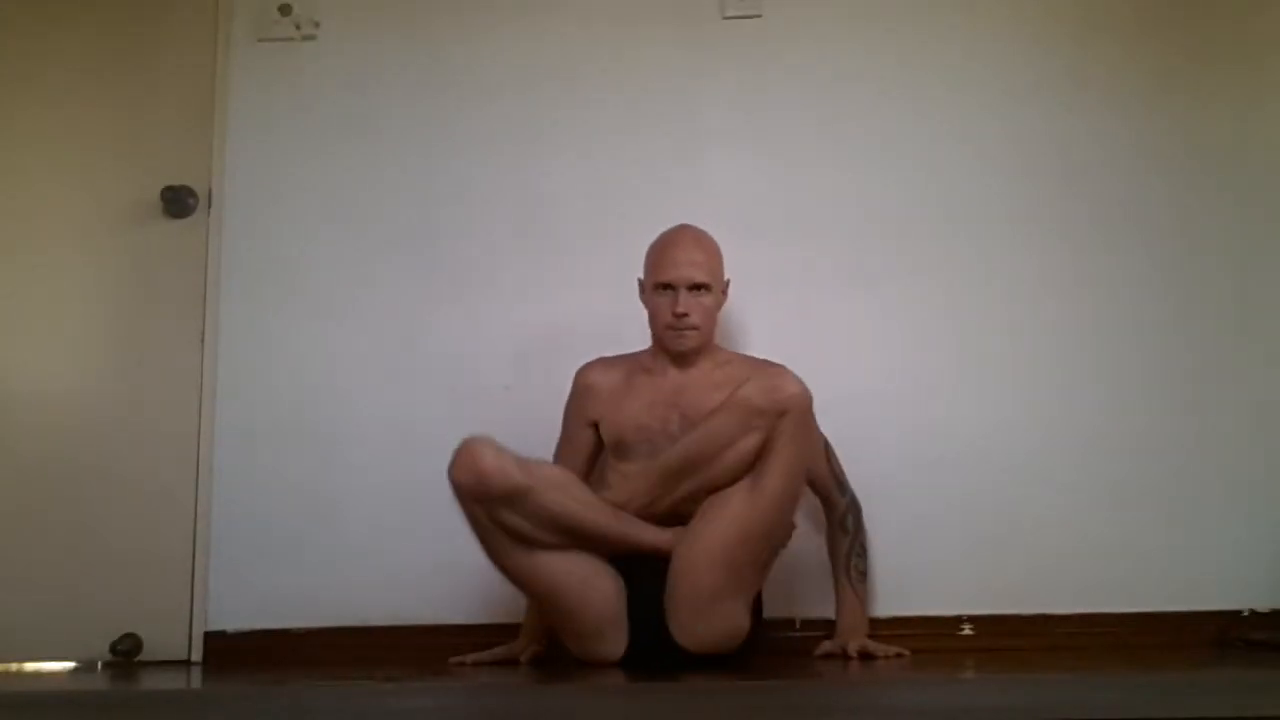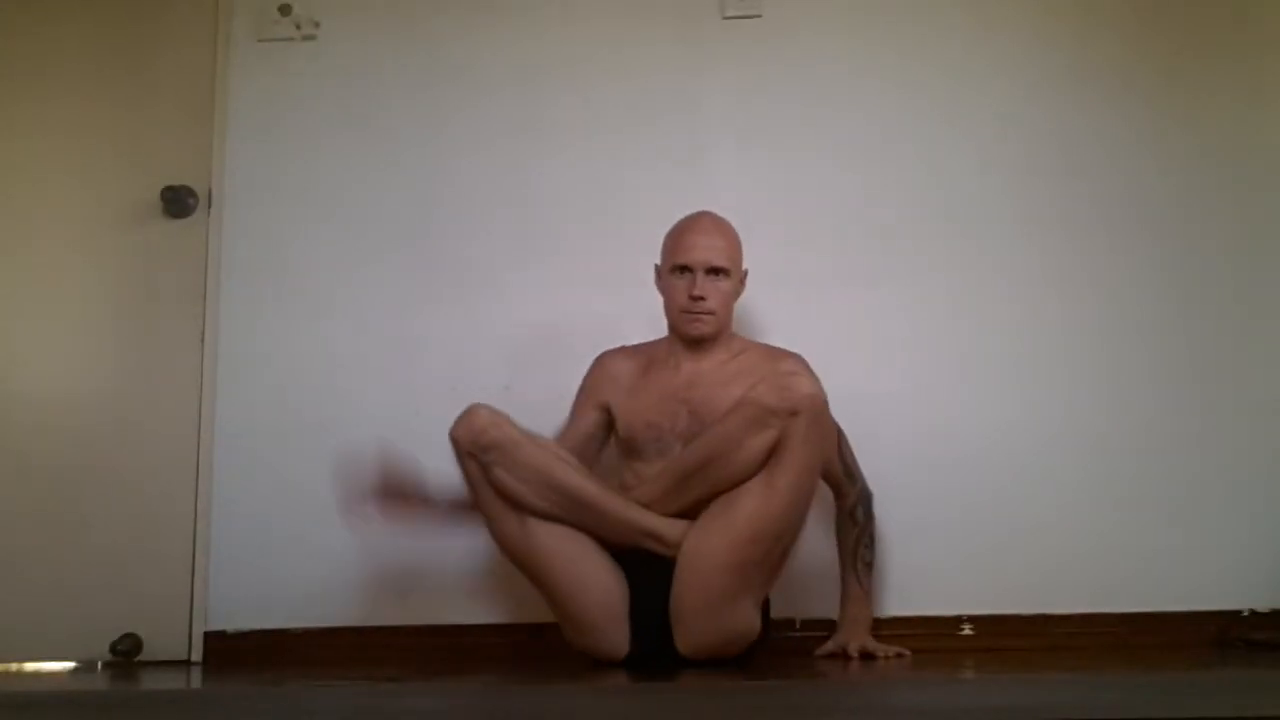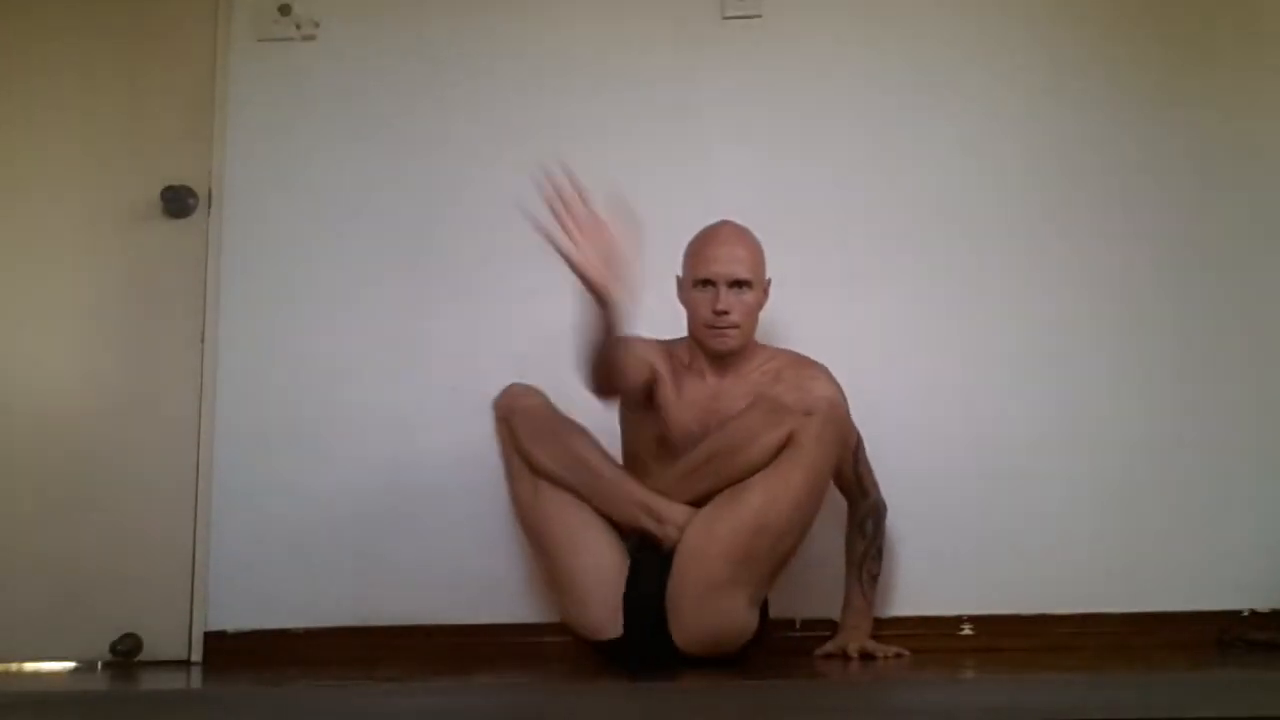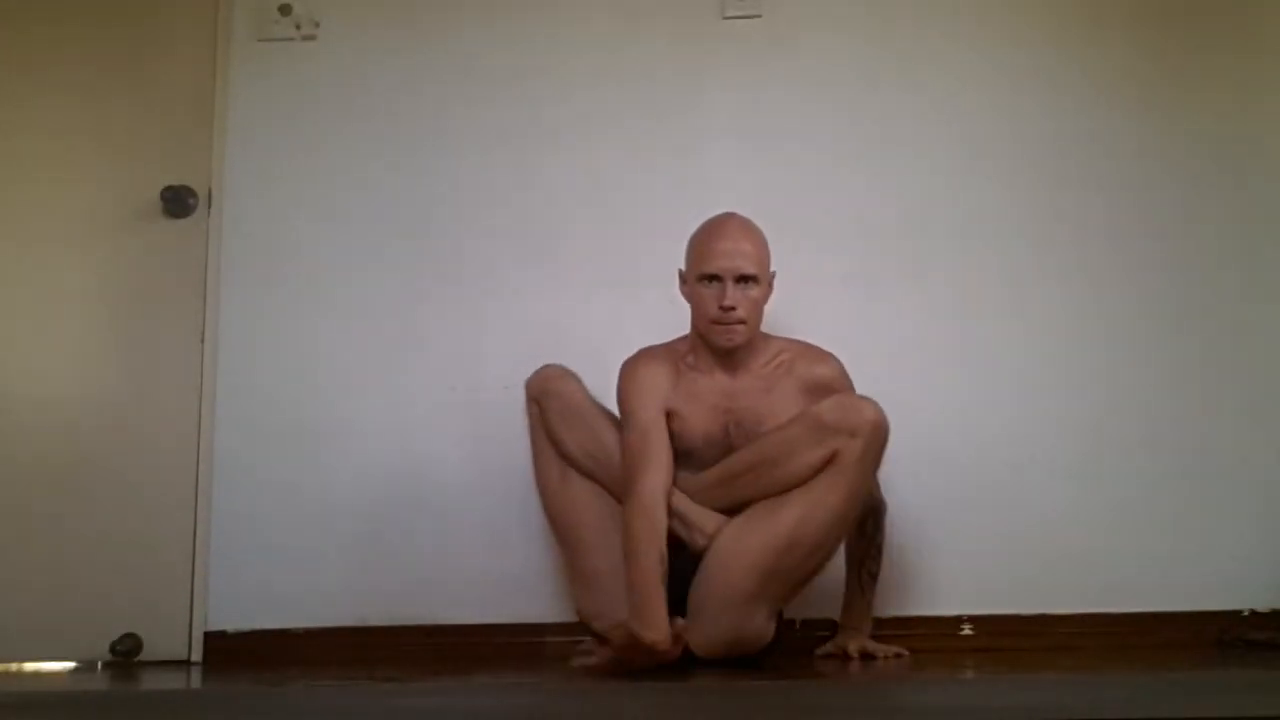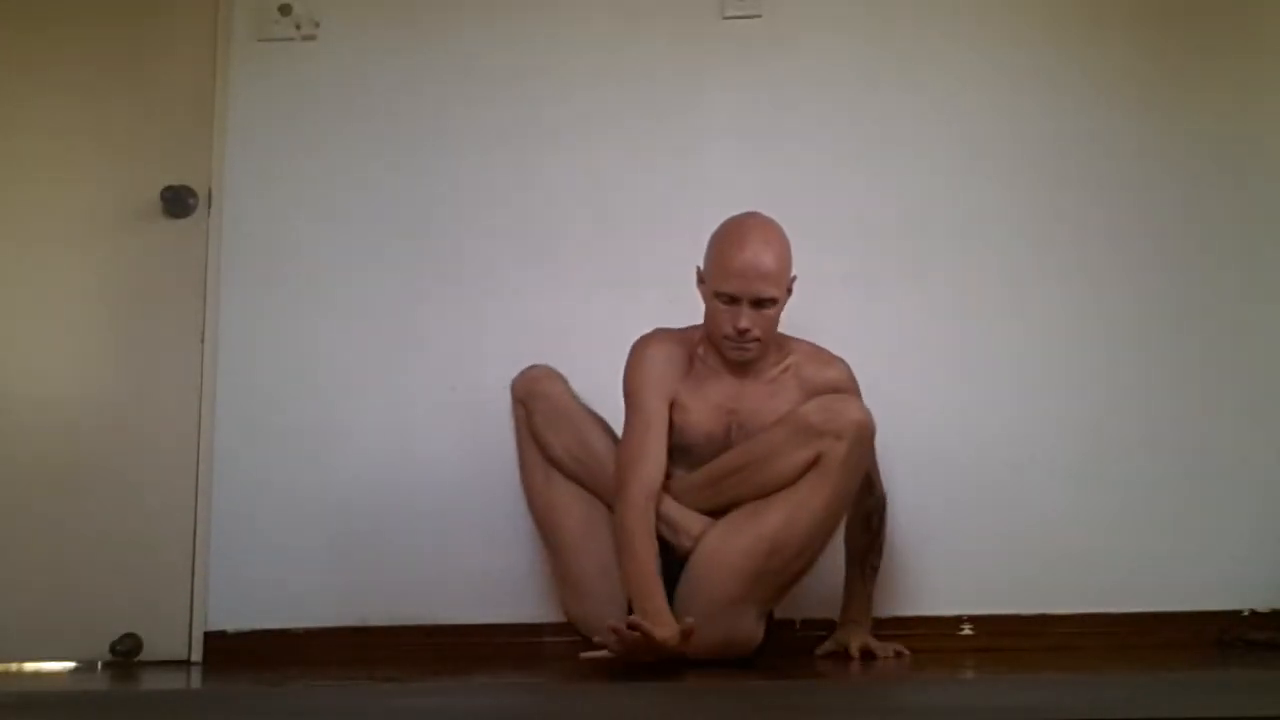
dt=0.3s
person 1, frame 1
left shoulder: (764, 384)
right shoulder: (598, 383)
left elbow: (839, 499)
right elbow: (560, 499)
left wrist: (851, 627)
right wrist: (532, 632)
left hip: (708, 617)
right hip: (607, 623)
left knee: (780, 398)
right knee: (476, 463)
person 1, frame 2
left shoulder: (778, 372)
right shoulder: (618, 372)
left elbow: (852, 492)
right elbow: (553, 484)
left wrist: (856, 623)
left hip: (710, 618)
right hip: (610, 616)
left knee: (798, 397)
right knee: (477, 427)
person 1, frame 3
left shoulder: (802, 381)
right shoulder: (651, 365)
left elbow: (867, 501)
right elbow: (609, 380)
left wrist: (856, 623)
right wrist: (605, 298)
left hip: (710, 614)
right hip: (614, 608)
left knee: (815, 404)
right knee: (518, 401)
right ankle: (662, 517)
person 1, frame 4
left shoulder: (814, 375)
right shoulder: (650, 372)
left elbow: (865, 501)
right elbow: (645, 496)
left wrist: (855, 626)
right wrist: (651, 623)
left hip: (727, 614)
right hip: (629, 607)
left knee: (863, 419)
right knee: (550, 385)
person 1, frame 5
left shoulder: (822, 379)
right shoulder: (663, 356)
left elbow: (865, 500)
right elbow: (635, 490)
left wrist: (854, 622)
right wrist: (657, 620)
left hip: (717, 618)
right hip: (620, 603)
left knee: (845, 421)
right knee: (537, 386)
